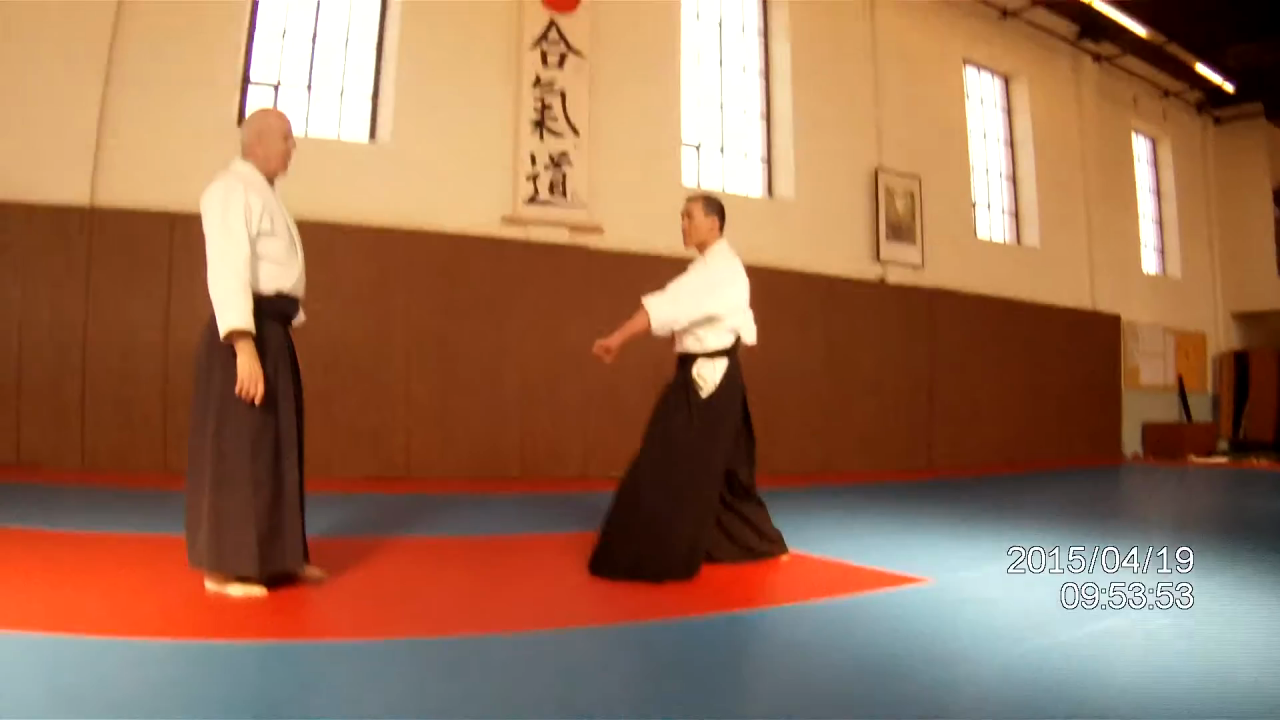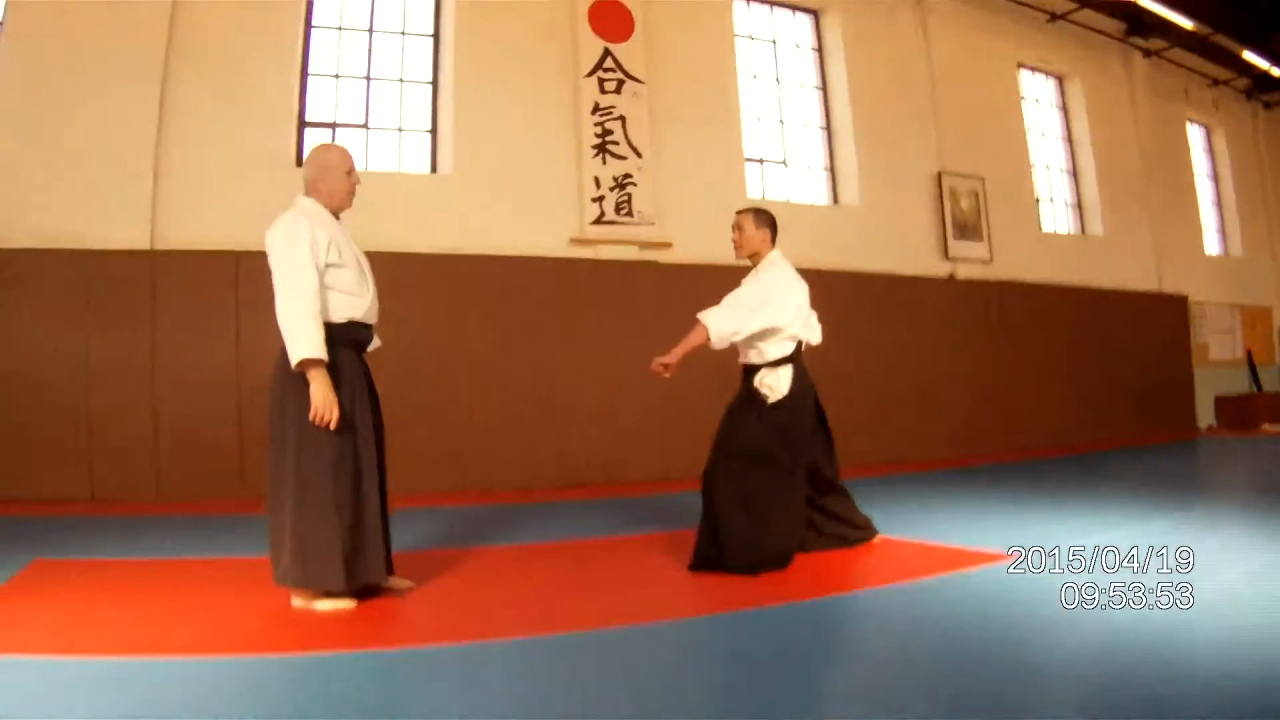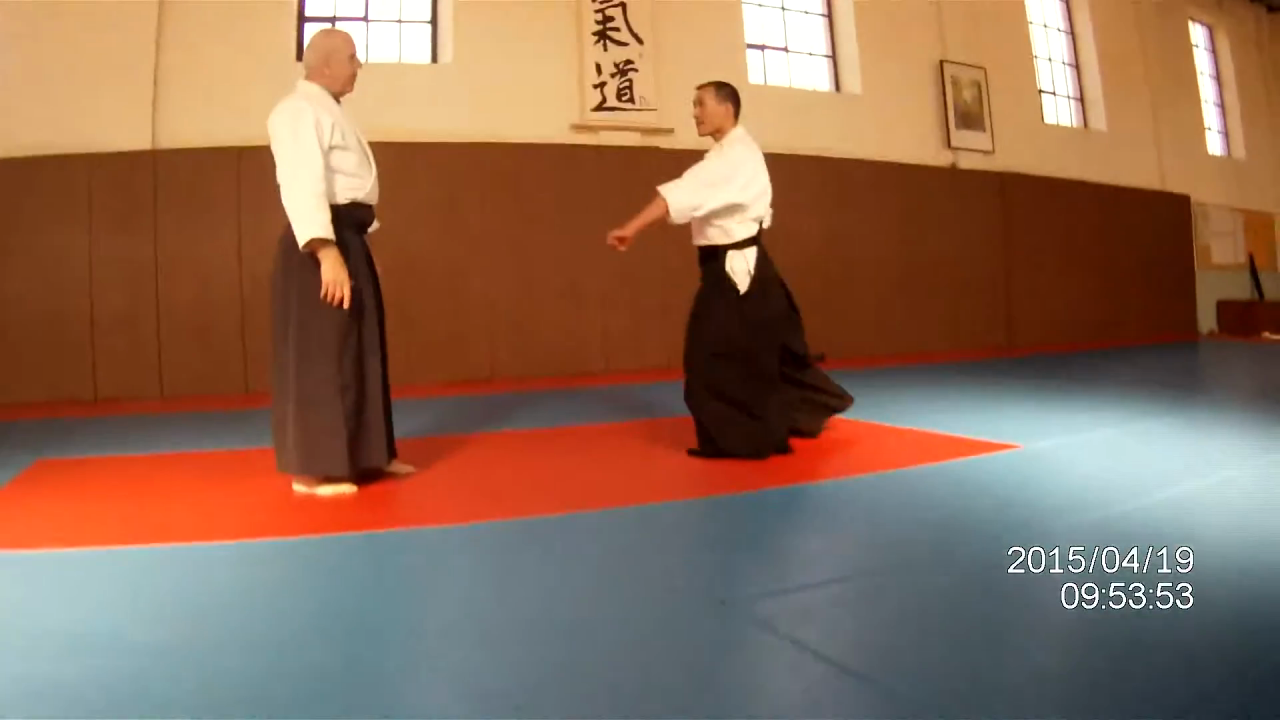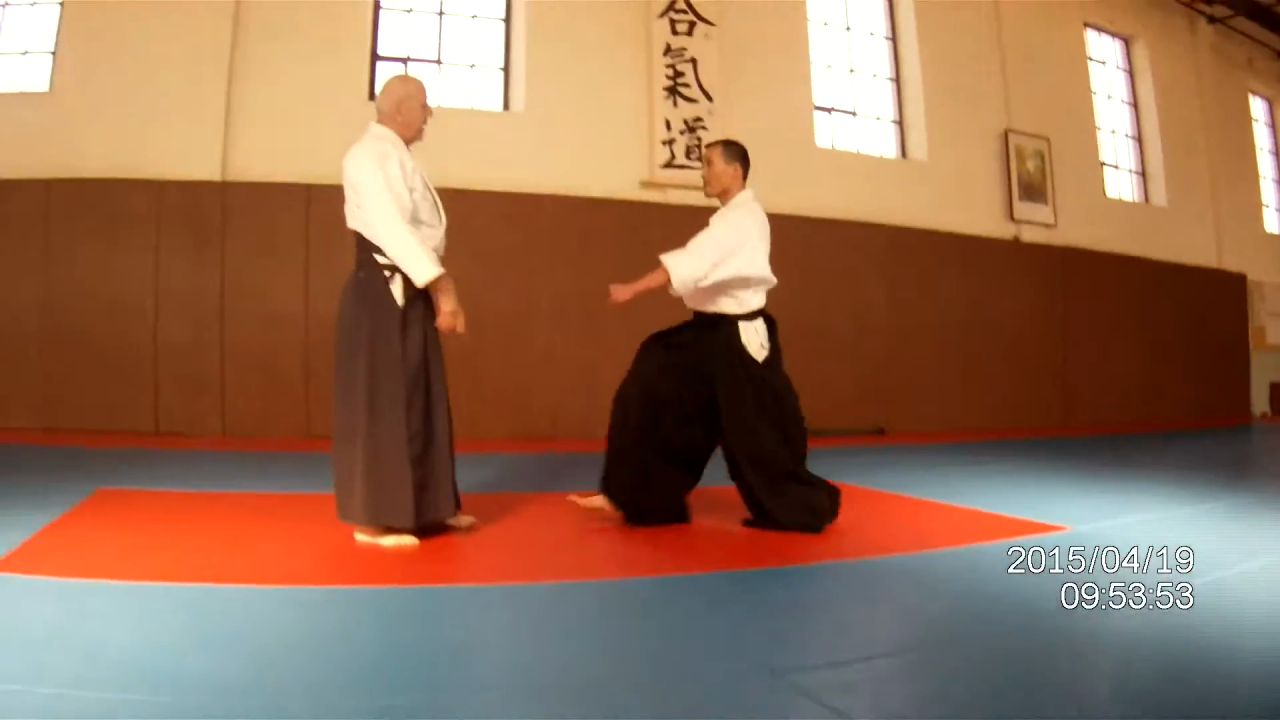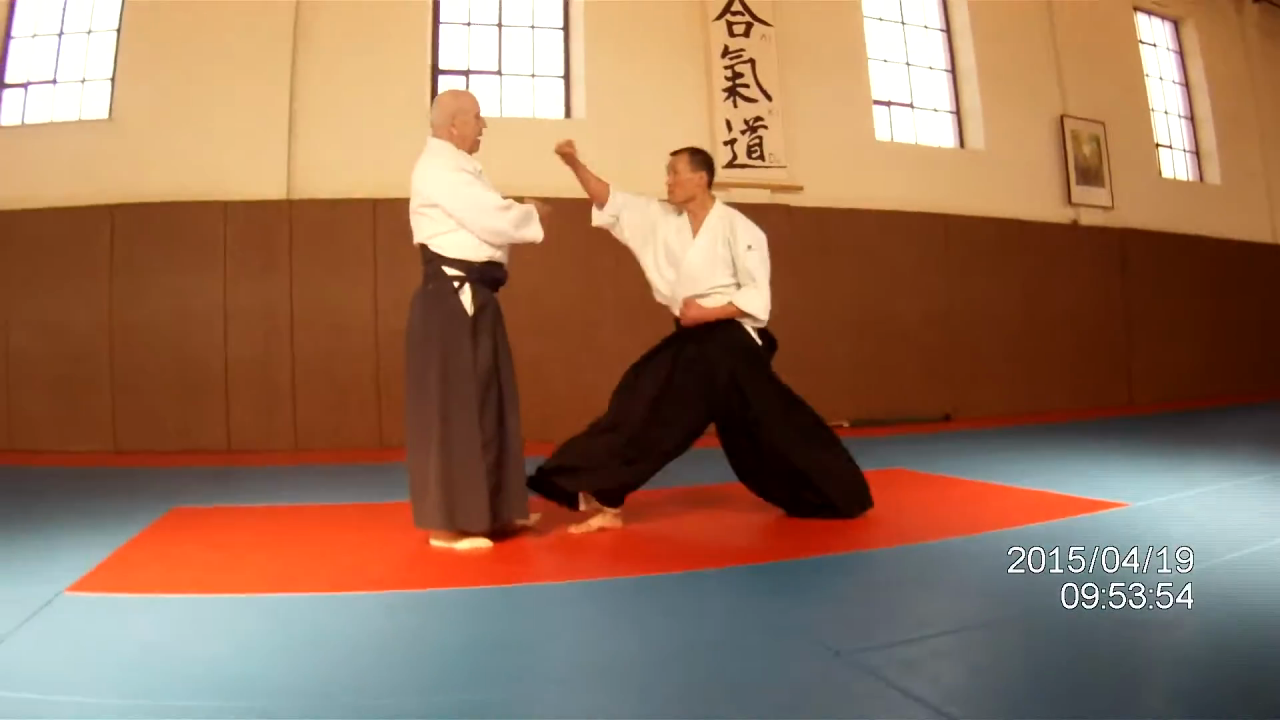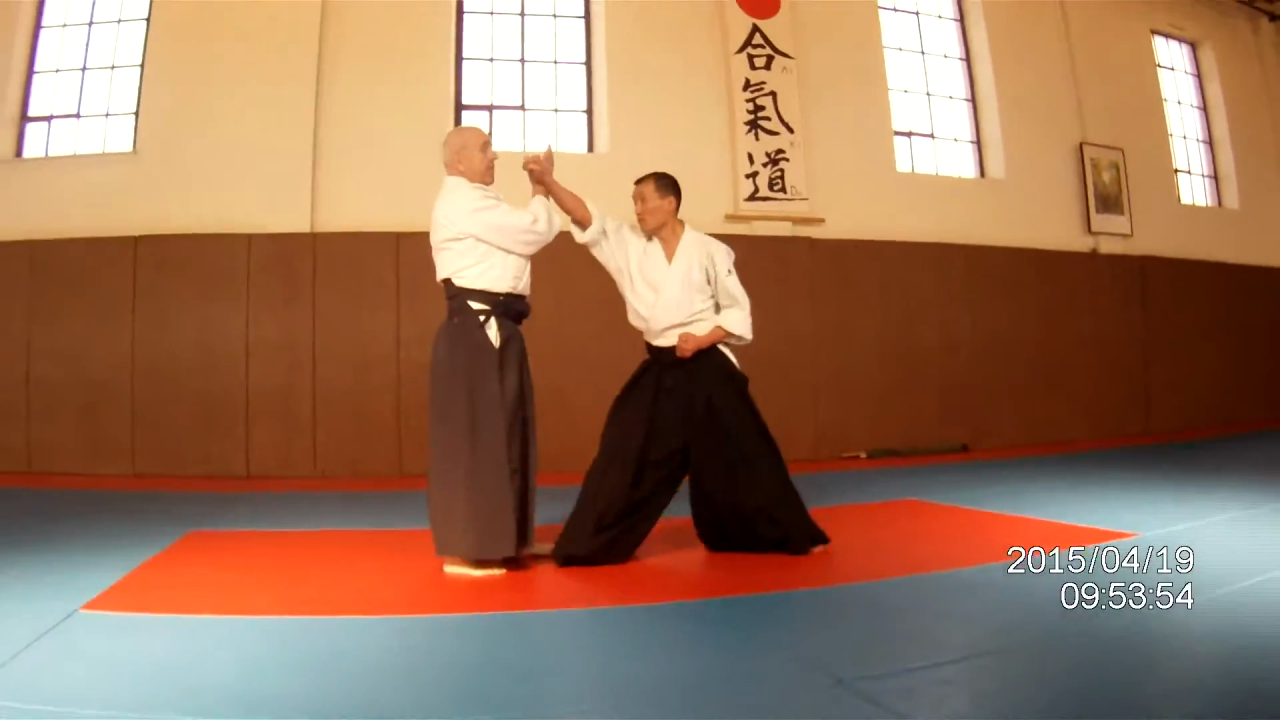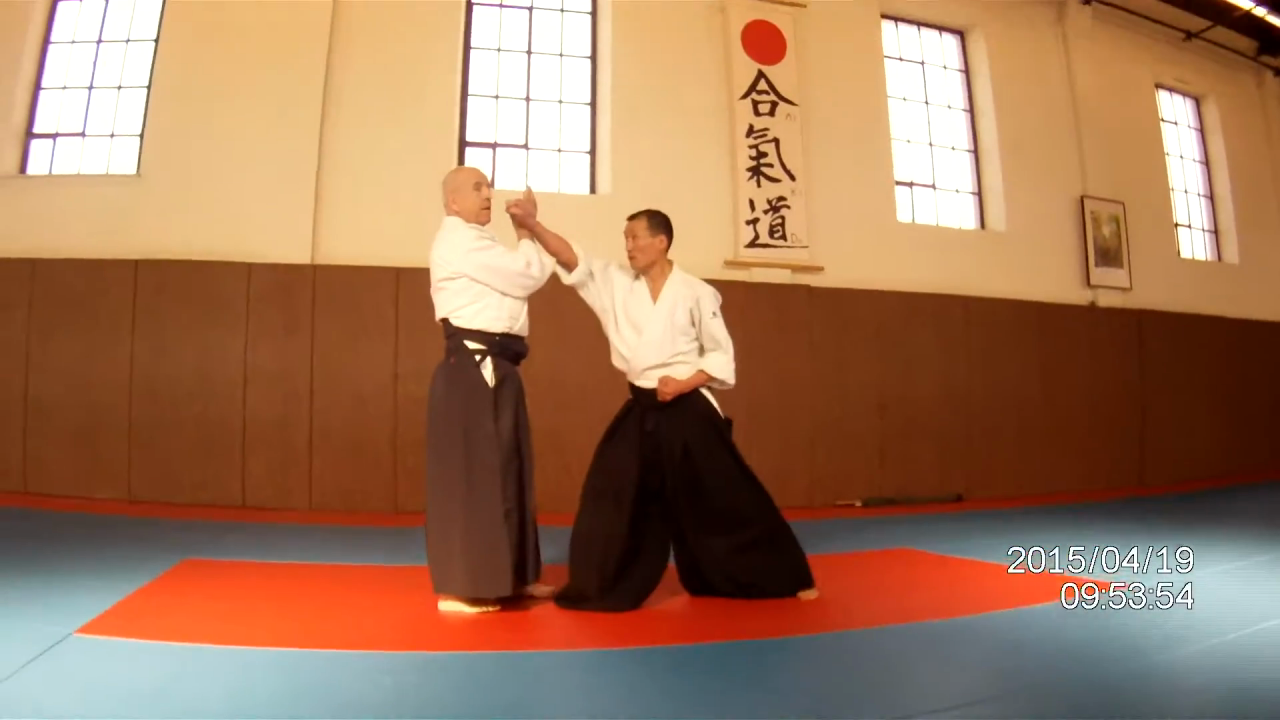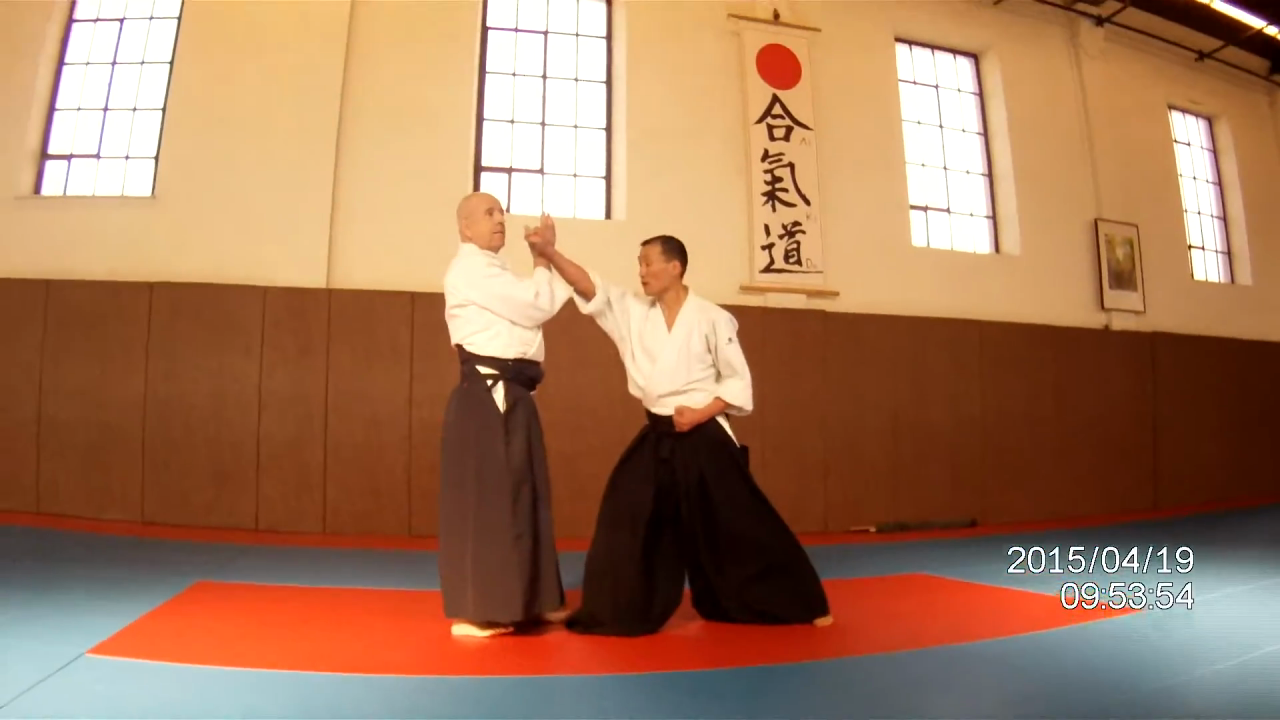
dt=0.2s
person 1, frame 1
left shoulder: (259, 193)
right shoulder: (233, 191)
right elbow: (228, 270)
right wrist: (244, 345)
left hip: (272, 332)
right hip: (245, 333)
left knee: (273, 447)
right knee: (237, 449)
left ankle: (274, 557)
right ankle: (224, 568)
person 1, frame 2
left shoulder: (327, 228)
right shoulder: (296, 227)
right elbow: (296, 304)
left wrist: (357, 353)
right wrist: (317, 375)
left hip: (347, 359)
right hip: (318, 362)
left knee: (355, 466)
right knee: (319, 470)
left ankle: (360, 570)
right ankle: (309, 583)
person 1, frame 3
left shoulder: (327, 111)
right shoulder: (299, 110)
right elbow: (301, 186)
left wrist: (348, 246)
right wrist: (327, 252)
left hip: (348, 239)
right hip: (320, 244)
left knee: (356, 350)
right knee: (321, 355)
left ankle: (366, 454)
right ankle: (312, 470)
person 1, frame 4
left shoulder: (393, 155)
right shoulder: (374, 153)
right elbow: (394, 227)
left wrist: (436, 286)
right wrist: (441, 286)
left hip: (408, 289)
right hip: (385, 291)
left knee: (417, 400)
right knee: (383, 402)
left ankle: (423, 507)
right ankle: (372, 520)
person 1, frame 5
left shoulder: (452, 165)
right shoulder: (440, 167)
left elbow: (484, 220)
right elbow: (495, 221)
left wrist: (524, 215)
right wrist: (534, 213)
left hip: (470, 298)
right hip: (451, 300)
left knee: (486, 404)
right knee: (454, 409)
left ankle: (490, 511)
right ankle: (447, 525)
person 1, frame 6
left shoulder: (470, 201)
right shoulder: (462, 202)
left elbow: (514, 236)
right elbow: (531, 231)
right wrist: (542, 190)
left hip: (491, 330)
right hip: (476, 332)
left knee: (503, 434)
right knee: (476, 438)
left ankle: (505, 541)
right ankle: (465, 552)
person 1, frame 7
left shoulder: (469, 242)
right shoulder: (458, 242)
left elbow: (512, 279)
right elbow: (526, 275)
right wrist: (525, 231)
left hip: (489, 370)
right hip: (473, 372)
left knee: (500, 475)
right knee: (473, 477)
left ankle: (508, 578)
right ankle: (458, 590)
person 1, frame 8
left shoulder: (487, 269)
right shoulder: (471, 269)
left elbow: (524, 311)
right elbow: (536, 305)
right wrist: (542, 259)
left hip: (507, 397)
right hip: (486, 398)
left knee: (517, 499)
right knee: (486, 501)
left ankle: (521, 604)
right ankle: (472, 614)
person 2, frame 1
left shoulder: (718, 267)
right shoulder: (722, 266)
left elbow: (670, 304)
right elbow: (746, 330)
left wrist: (618, 338)
left hip: (706, 376)
right hip: (714, 376)
left knee: (672, 467)
right knee: (723, 467)
left ankle: (651, 559)
right ankle: (757, 543)
person 2, frame 2
left shoulder: (771, 278)
right shoulder: (780, 277)
left elbow: (726, 317)
right elbow: (810, 330)
left wrist: (676, 354)
left hip: (772, 386)
right hip: (782, 383)
left knee: (739, 470)
right knee: (803, 466)
left ankle: (747, 551)
right ankle: (844, 531)
person 2, frame 3
left shoulder: (736, 155)
right shoulder: (734, 153)
left elbow: (685, 193)
right elbow: (758, 209)
left wrist: (632, 227)
left hip: (735, 268)
right hip: (733, 265)
left knee: (718, 358)
right knee: (766, 353)
left ankle: (742, 437)
right ankle: (817, 407)
person 2, frame 4
left shoulder: (744, 220)
right shoulder: (733, 217)
left elbow: (694, 263)
left wrist: (632, 289)
left hip: (740, 339)
right hip: (706, 332)
left knee: (756, 434)
right knee: (643, 404)
left ankle: (802, 508)
right ankle: (627, 498)
person 2, frame 5
left shoulder: (736, 227)
right shoulder: (661, 219)
left elbow: (758, 296)
right elbow: (610, 203)
left wrist: (709, 311)
right wrist: (575, 163)
left hip: (730, 343)
right hip: (688, 342)
left knee: (775, 426)
right knee: (639, 413)
left ankle: (840, 499)
right ankle: (603, 502)
person 2, frame 6
left shoulder: (709, 251)
right shoulder: (629, 245)
left elbow: (738, 312)
right elbow: (586, 219)
left wrist: (702, 341)
right wrist: (547, 182)
left hip: (706, 368)
right hip: (660, 370)
left knee: (744, 457)
right knee: (627, 452)
left ankle: (790, 536)
right ankle: (595, 546)
person 2, frame 7
left shoulder: (696, 293)
right shoulder: (616, 284)
left elbow: (721, 356)
right elbow: (573, 260)
left wrist: (683, 384)
right wrist: (531, 224)
left hip: (689, 411)
right hip: (642, 412)
left knee: (728, 499)
right knee: (613, 496)
left ankle: (783, 577)
right ankle: (605, 589)
person 2, frame 8
left shoulder: (712, 318)
right shoulder: (632, 311)
left elbow: (738, 383)
right elbow: (591, 289)
left wrist: (701, 414)
right wrist: (549, 252)
left hip: (704, 437)
right hip: (657, 437)
left knee: (741, 525)
right knee: (626, 521)
left ankle: (800, 603)
right ankle: (619, 613)
